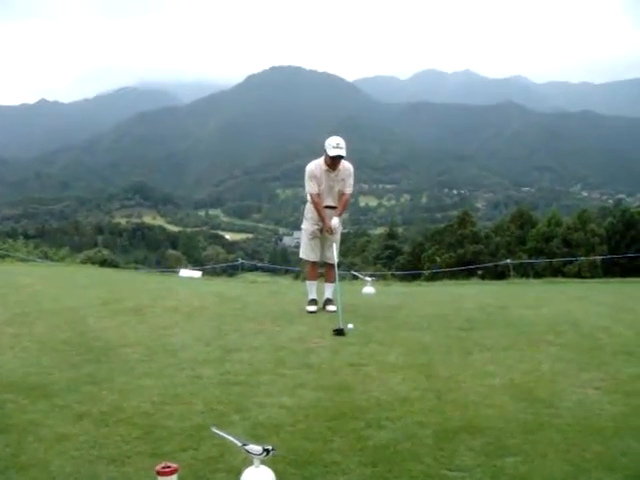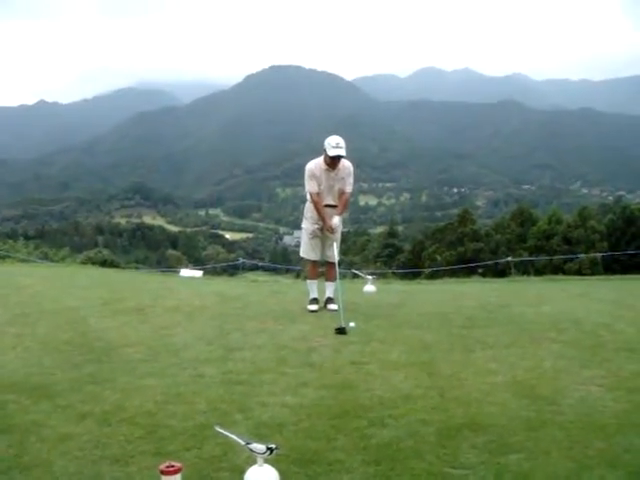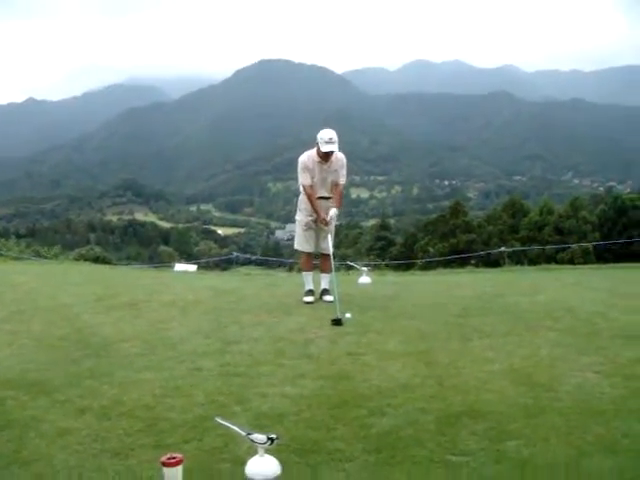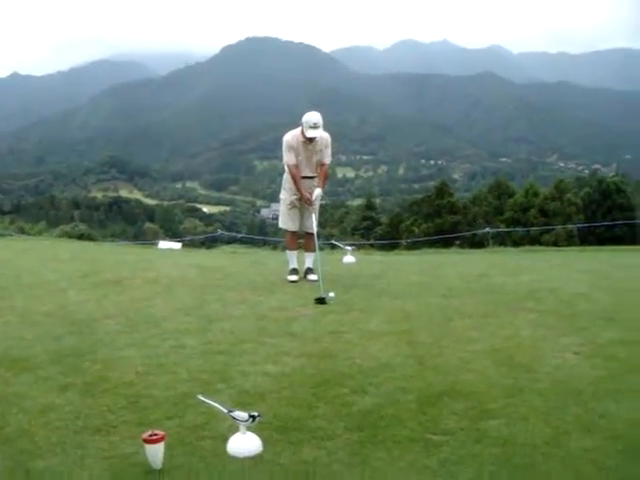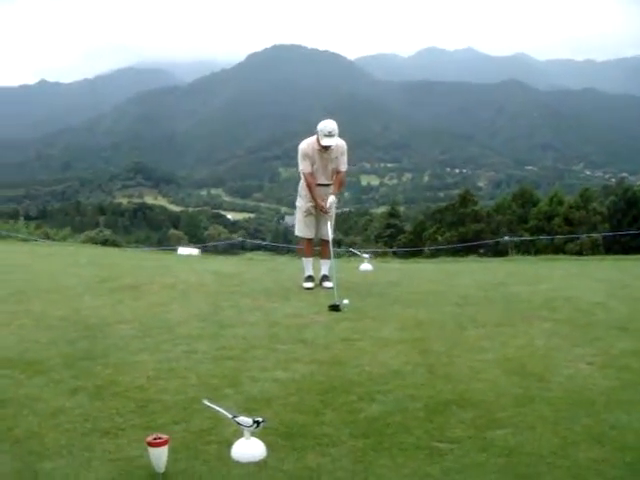
dt=0.3s
person 1, frame 1
left shoulder: (348, 168)
right shoulder: (312, 168)
left elbow: (346, 195)
right elbow: (315, 197)
left wrist: (336, 217)
right wrist: (324, 221)
left hip: (335, 214)
right hip: (314, 213)
left knee: (331, 260)
right knee: (311, 258)
left ankle: (328, 297)
right ankle: (312, 297)
person 1, frame 2
left shoulder: (347, 167)
right shoulder: (312, 167)
left elbow: (345, 194)
right elbow: (315, 197)
left wrist: (337, 216)
right wrist: (325, 220)
left hip: (335, 213)
right hip: (314, 212)
left knee: (332, 259)
right knee: (311, 257)
left ankle: (329, 296)
right ankle: (313, 297)
person 1, frame 3
left shoulder: (340, 159)
right shoulder: (305, 159)
left elbow: (339, 186)
right elbow: (308, 189)
left wrist: (335, 209)
right wrist: (318, 213)
left hip: (329, 205)
right hip: (308, 204)
left knee: (326, 250)
right knee: (306, 249)
left ankle: (325, 288)
right ankle: (308, 288)
person 1, frame 4
left shoulder: (325, 138)
right shoulder: (289, 138)
left elbow: (325, 166)
right elbow: (293, 168)
left wrist: (320, 188)
right wrist: (302, 193)
left hip: (313, 184)
right hip: (293, 183)
left knee: (311, 229)
right knee: (290, 228)
left ankle: (309, 266)
right ankle: (293, 267)
person 1, frame 5
left shoulder: (341, 145)
right shoulder: (305, 147)
left elbow: (341, 173)
right elbow: (308, 177)
left wrist: (334, 195)
right wrist: (317, 200)
left hip: (329, 192)
right hip: (308, 191)
left knee: (327, 236)
right knee: (306, 236)
left ankle: (325, 274)
right ankle: (308, 274)
